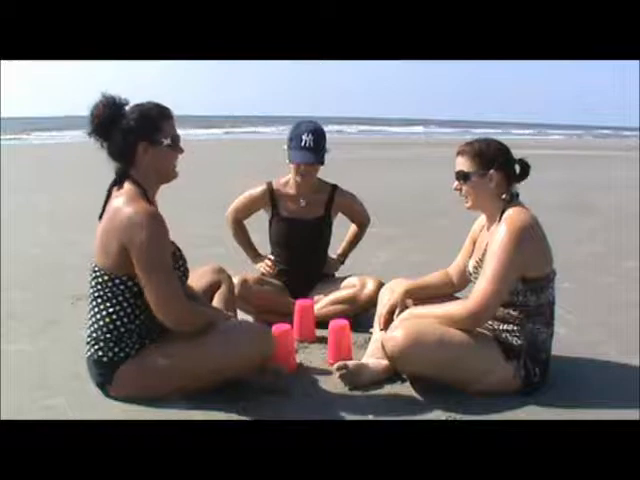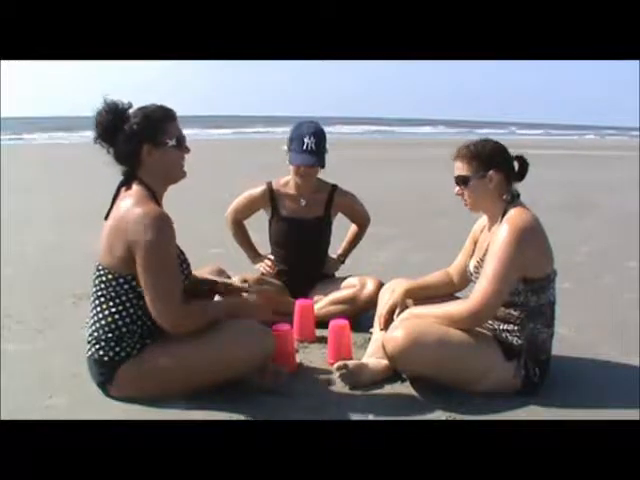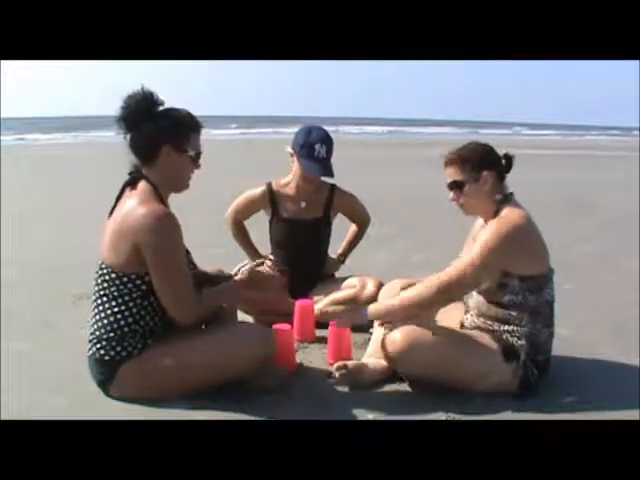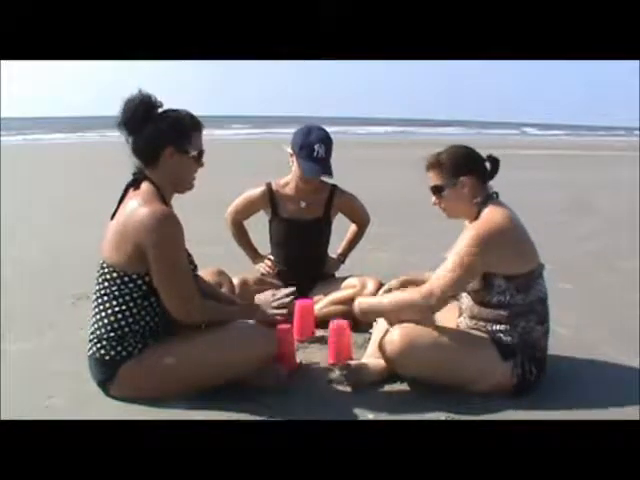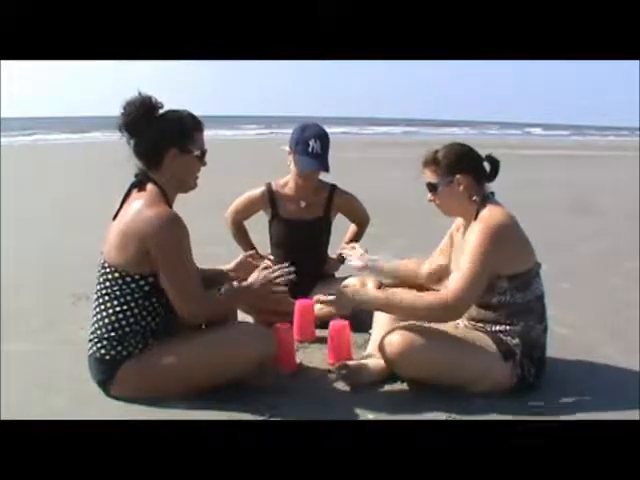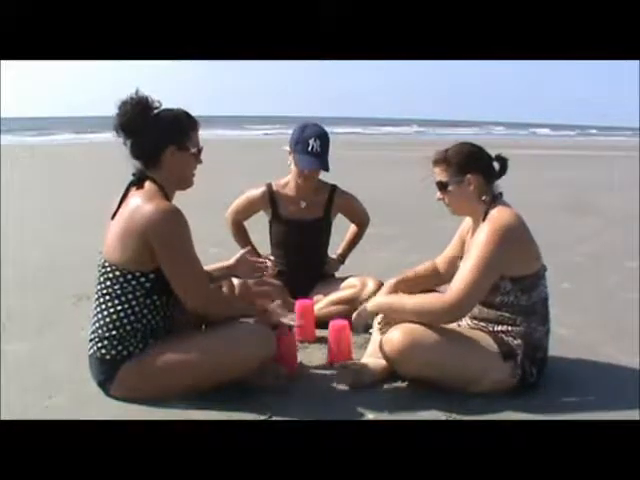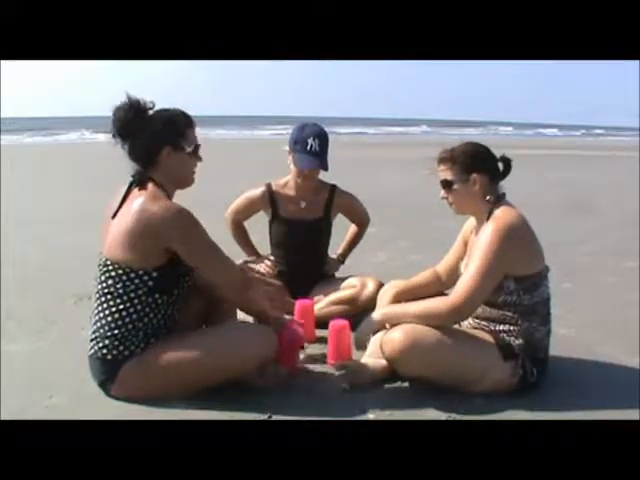
dt=0.5s
person 1, frame 1
left shoulder: (125, 197)
right shoulder: (142, 217)
left elbow: (169, 284)
right elbow: (175, 315)
left wrist: (216, 317)
right wrist: (221, 318)
left hip: (122, 347)
right hip: (125, 366)
left knee: (217, 276)
right knee: (258, 340)
left ankle: (220, 357)
person 1, frame 2
left shoulder: (133, 199)
right shoulder: (149, 219)
right elbow: (173, 319)
left wrist: (219, 286)
right wrist: (234, 308)
left hip: (123, 347)
right hip: (125, 366)
left knee: (219, 285)
right knee: (259, 340)
left ankle: (223, 357)
person 1, frame 3
left shoulder: (136, 198)
right shoulder: (155, 218)
left elbow: (180, 279)
right elbow: (186, 311)
left wrist: (230, 280)
right wrist: (238, 285)
left hip: (122, 348)
right hip: (127, 366)
left knee: (219, 285)
right knee: (259, 342)
left ankle: (222, 358)
person 1, frame 4
left shoulder: (140, 198)
right shoulder: (157, 218)
left elbow: (184, 284)
right elbow: (188, 311)
left wrist: (240, 305)
right wrist: (248, 313)
left hip: (124, 348)
right hip: (127, 365)
left knee: (218, 278)
right knee: (262, 341)
left ankle: (224, 361)
person 1, frame 5
left shoulder: (142, 199)
right shoulder: (161, 220)
right elbow: (193, 308)
left wrist: (227, 274)
right wrist: (248, 292)
left hip: (124, 350)
right hip: (127, 367)
left knee: (220, 285)
right knee: (260, 341)
left ankle: (222, 361)
person 1, frame 6
left shoulder: (138, 197)
right shoulder: (162, 214)
right elbow: (200, 300)
left wrist: (225, 269)
right wrist: (258, 309)
left hip: (121, 351)
right hip: (128, 367)
left knee: (221, 284)
right knee: (261, 342)
person 1, frame 7
left shoulder: (134, 197)
right shoulder: (168, 215)
right elbow: (236, 284)
right wrist: (274, 318)
left hip: (120, 351)
right hip: (128, 367)
left knee: (215, 284)
right knee: (262, 341)
person 2, frame 1
left shoulder: (513, 227)
right shoulder: (487, 221)
left elbow: (475, 313)
right elbow: (454, 277)
left wrist: (413, 313)
right wrist: (405, 290)
left hip: (516, 359)
right hip: (489, 331)
left knee: (401, 338)
right knee: (394, 289)
left ankle: (385, 364)
right ankle: (375, 363)
person 2, frame 2
left shoulder: (515, 227)
right shoulder: (488, 221)
left elbow: (475, 311)
right elbow: (454, 277)
left wrist: (411, 314)
right wrist: (405, 290)
left hip: (516, 358)
right hip: (487, 330)
left knee: (402, 338)
right knee: (394, 289)
left ankle: (385, 364)
right ankle: (376, 363)
person 2, frame 3
left shoulder: (506, 228)
right shoulder: (488, 220)
left elbow: (443, 288)
right elbow: (452, 279)
left wrist: (367, 312)
right wrist: (402, 289)
left hip: (515, 359)
left knee: (401, 341)
right knee: (395, 290)
left ankle: (381, 364)
right ankle: (374, 363)
person 2, frame 4
left shoulder: (487, 230)
right shoulder: (486, 217)
left elbow: (429, 301)
right elbow: (447, 282)
left wrist: (367, 306)
right wrist: (411, 281)
left hip: (513, 358)
left knee: (399, 342)
right knee: (397, 294)
left ankle: (379, 363)
right ankle: (375, 363)
person 2, frame 5
left shoulder: (489, 227)
right shoulder: (467, 220)
left elbow: (448, 307)
right elbow: (431, 272)
left wrist: (367, 298)
right wrist: (375, 265)
left hip: (511, 356)
left knee: (399, 344)
right knee: (394, 294)
left ankle: (381, 365)
right ankle: (374, 364)
person 2, frame 6
left shoulder: (498, 228)
right shoulder: (476, 220)
left elbow: (452, 307)
right elbow: (439, 270)
left wrist: (381, 304)
right wrist: (396, 285)
left hip: (512, 357)
right hip: (480, 326)
left knee: (399, 341)
right knee: (393, 292)
left ankle: (381, 362)
right ankle: (375, 362)
person 2, frame 7
left shoulder: (501, 227)
right shoulder: (479, 221)
left elbow: (457, 309)
right elbow: (441, 275)
left wrist: (384, 314)
right wrist: (395, 295)
left hip: (512, 357)
right hip: (483, 328)
left knee: (399, 341)
right knee: (391, 291)
left ankle: (381, 363)
right ankle: (375, 362)
person 3, frame 1
left shoulder: (337, 198)
right shoulder: (268, 194)
left elbow: (362, 221)
right elbow: (233, 217)
left wrist: (340, 258)
right wrist: (256, 257)
left hip: (319, 286)
right hip: (278, 286)
left knee: (373, 289)
right knee: (236, 287)
left ankle: (283, 318)
right ankle: (329, 312)
person 3, frame 2
left shoulder: (336, 198)
right shoulder: (268, 194)
left elbow: (363, 221)
right elbow: (233, 217)
left wrist: (340, 258)
right wrist: (256, 257)
left hip: (319, 286)
right hip: (278, 286)
left knee: (373, 289)
left ankle: (288, 317)
right ankle: (331, 311)
person 3, frame 3
left shoulder: (336, 198)
right shoulder: (268, 195)
left elbow: (363, 221)
right elbow: (233, 217)
left wrist: (340, 258)
right wrist: (256, 258)
left hip: (320, 286)
right hip: (279, 286)
left knee: (373, 289)
left ankle: (285, 317)
person 3, frame 4
left shoulder: (339, 198)
right shoulder: (266, 196)
left elbow: (362, 222)
right elbow: (233, 218)
left wrist: (339, 259)
right wrist: (257, 260)
left hip: (321, 285)
left knee: (372, 288)
person 3, frame 5
left shoulder: (335, 198)
right shoulder: (267, 195)
left elbow: (362, 221)
right elbow: (233, 217)
left wrist: (339, 258)
left hip: (319, 285)
left ankle: (288, 318)
right ankle: (324, 313)
person 3, frame 6
left shoulder: (336, 198)
right shoulder: (267, 195)
left elbow: (362, 221)
right elbow: (233, 218)
left wrist: (340, 258)
left hip: (319, 285)
right hip: (279, 285)
left knee: (372, 288)
right ankle: (327, 312)
person 3, frame 7
left shoulder: (336, 198)
right shoulder: (267, 195)
left elbow: (362, 221)
right elbow: (233, 217)
left wrist: (340, 258)
right wrist: (255, 258)
left hip: (319, 285)
left knee: (373, 289)
right ankle: (330, 312)
